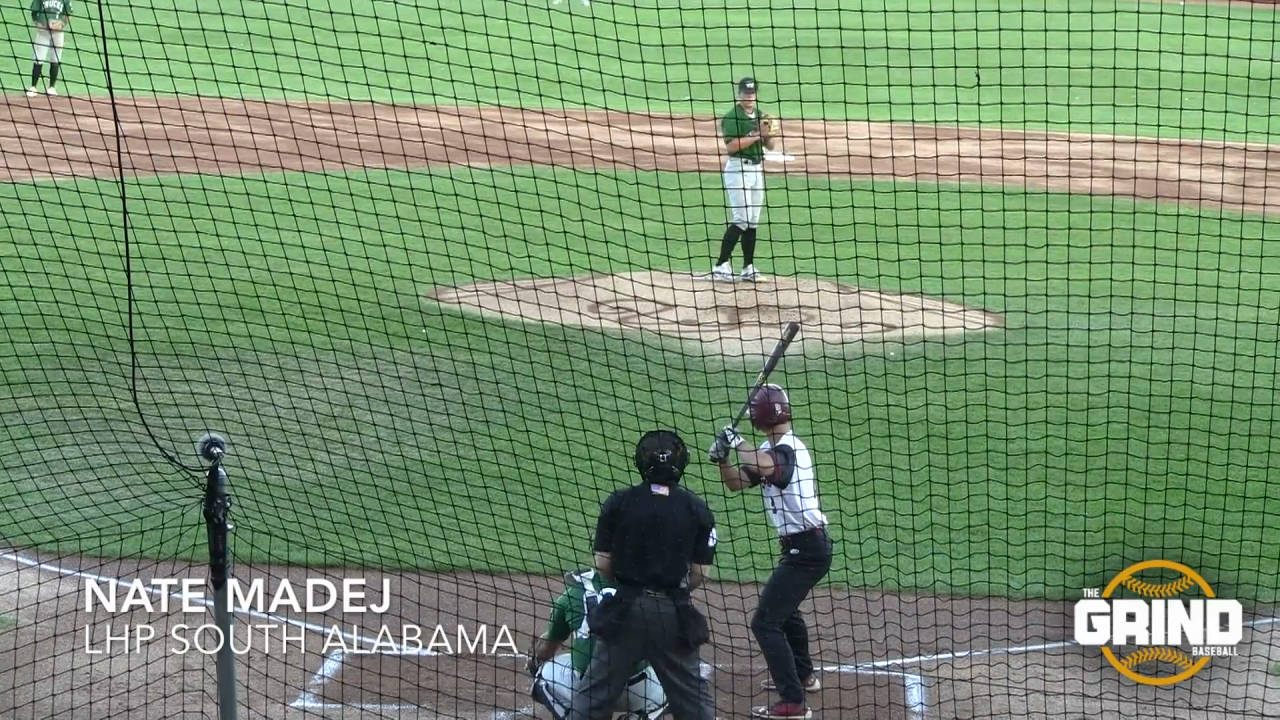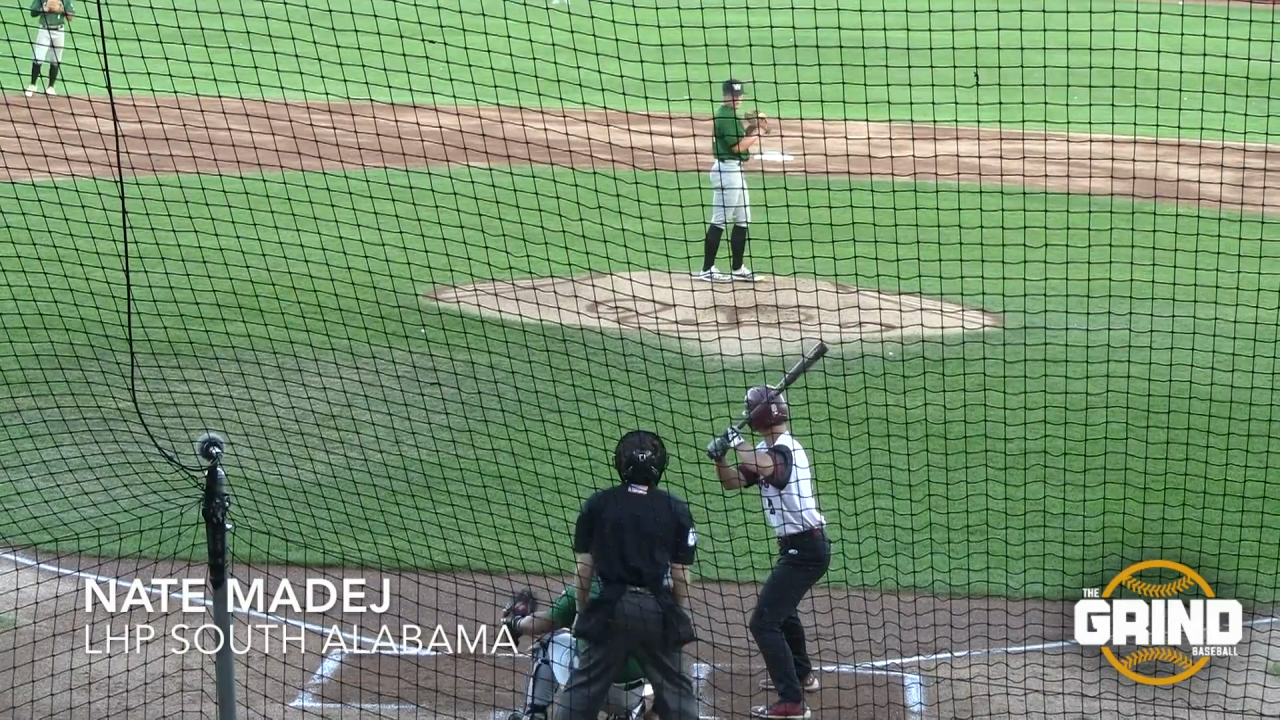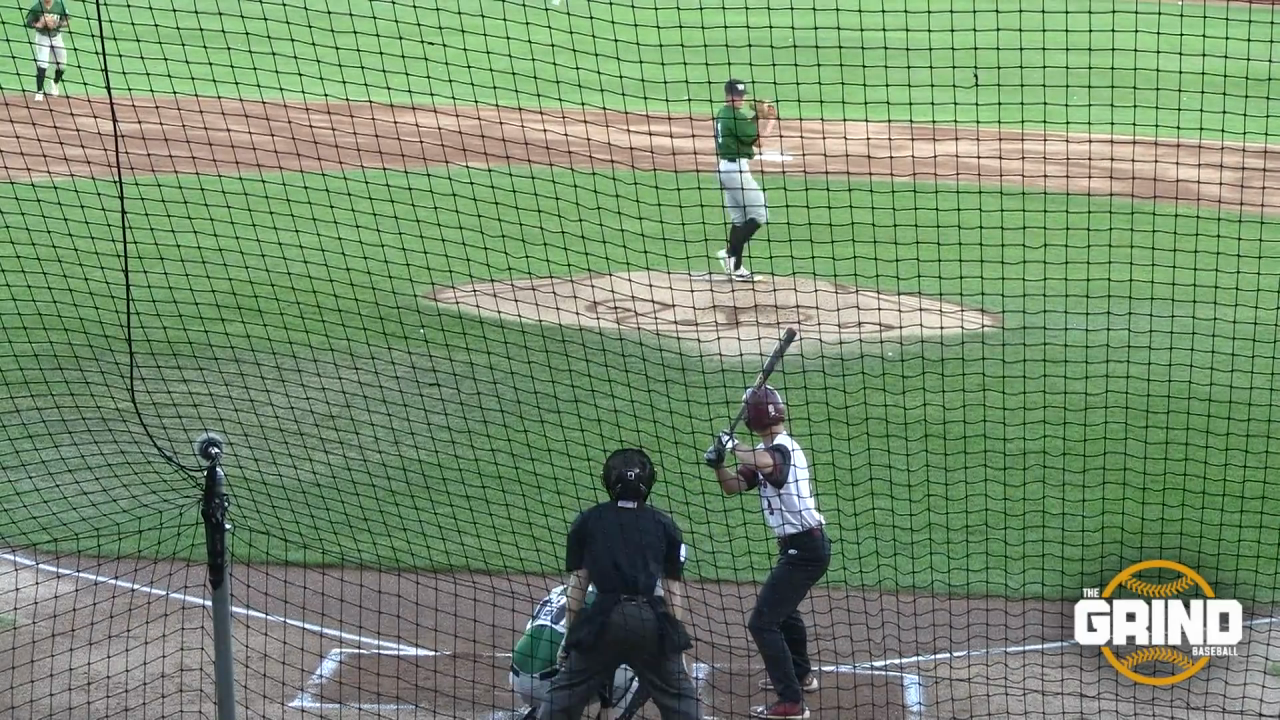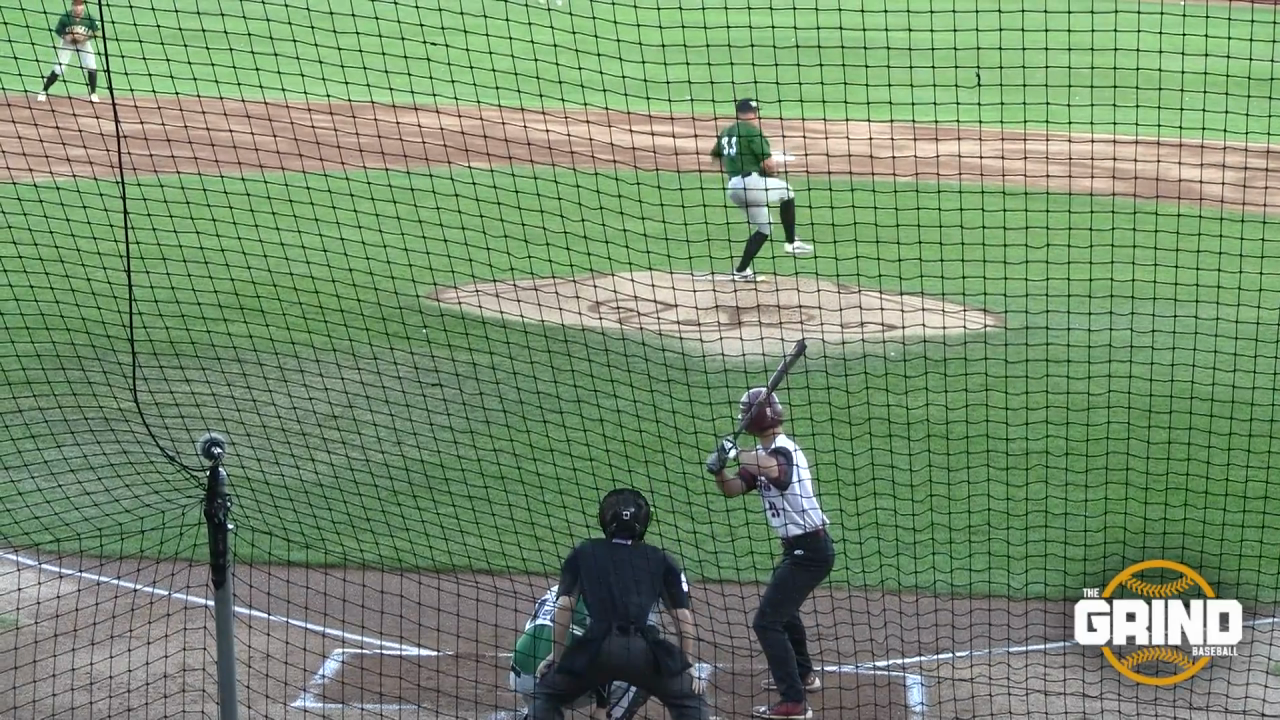
dt=0.7s
person 1, frame 1
left shoulder: (788, 449)
right shoulder: (771, 449)
left elbow: (766, 467)
right elbow: (737, 483)
left wrist: (737, 443)
right wrist: (723, 459)
left hip: (806, 548)
right hip: (804, 546)
left knee: (765, 622)
right knee: (784, 609)
right ankle: (803, 675)
person 1, frame 2
left shoulder: (785, 449)
right shoulder: (767, 449)
left elbow: (766, 468)
right elbow: (732, 482)
left wrist: (738, 443)
right wrist: (719, 457)
left hip: (805, 549)
right hip: (800, 546)
left knee: (763, 622)
right knee: (781, 609)
right ankle: (801, 674)
person 1, frame 3
left shoulder: (783, 448)
right shoulder: (766, 451)
left elbow: (765, 465)
right elbow: (733, 487)
left wrist: (733, 445)
right wrist: (718, 463)
left hip: (804, 549)
right hip: (802, 546)
left knee: (762, 622)
right knee: (783, 609)
right ankle: (801, 674)
person 1, frame 4
left shoulder: (784, 450)
right shoulder: (762, 454)
left elbow: (772, 471)
right elbow: (733, 489)
left wrist: (737, 453)
right wrist: (719, 470)
left hip: (810, 550)
right hip: (801, 548)
left knee: (767, 621)
right knee: (782, 608)
right ankle: (803, 674)
person 2, frame 1
left shoulder: (618, 502)
right shoulder: (697, 509)
left elbow: (602, 563)
right elbow: (699, 574)
left hip: (626, 608)
right hip: (674, 612)
left knee: (595, 690)
right knee: (692, 694)
person 2, frame 2
left shoulder: (598, 504)
right shoulder: (676, 510)
left elbow: (584, 567)
right elbow: (680, 574)
left wrist: (582, 611)
right wrist: (678, 616)
left hip: (611, 607)
right hip: (657, 610)
left knee: (582, 691)
right knee: (675, 694)
person 2, frame 3
left shoulder: (587, 520)
right shoulder: (665, 525)
left elbow: (578, 584)
right elbow: (673, 590)
left wrist: (570, 635)
right wrist: (675, 636)
left hip: (605, 619)
right hip: (651, 619)
left knee: (563, 696)
person 2, frame 4
left shoulder: (583, 553)
right shoulder: (660, 559)
left elbow: (563, 608)
right elbow: (683, 615)
left wrist: (556, 656)
right wrist: (688, 664)
left hip: (598, 649)
right hip: (643, 650)
left knee: (546, 694)
right knee: (690, 699)
person 3, frame 1
left shoulder: (760, 115)
right shoulder: (731, 117)
left elbow: (770, 146)
right elbow: (731, 146)
left wrist: (767, 133)
right wrist: (755, 134)
left hip: (757, 169)
right hip: (738, 169)
left knee: (753, 222)
right knee: (741, 221)
left ankle: (748, 268)
right ankle: (721, 265)
person 3, frame 2
left shoulder: (730, 115)
right shoulder: (725, 116)
left elbow: (740, 139)
right elbow: (738, 146)
left wrist: (751, 128)
right wrist: (758, 132)
left hip: (735, 170)
right hip: (727, 170)
left knee: (742, 221)
right knee: (720, 221)
left ankle: (738, 268)
right ankle: (707, 269)
person 3, frame 3
left shoulder: (723, 114)
right shoulder: (734, 117)
left elbow: (747, 131)
right elbow: (757, 141)
left wrist: (758, 116)
right wrist: (770, 120)
left hip: (727, 169)
right hip: (736, 169)
left knee: (738, 220)
right knee: (758, 215)
left ankle: (736, 267)
right ankle: (730, 253)
person 3, frame 4
left shoulder: (725, 133)
right shoulder: (752, 132)
left elbow: (719, 159)
right elbow: (768, 163)
right wrist: (774, 174)
left hip: (734, 188)
right hip: (749, 184)
left knee: (764, 229)
right knee: (785, 191)
left ankle: (742, 270)
right ankle: (792, 242)
